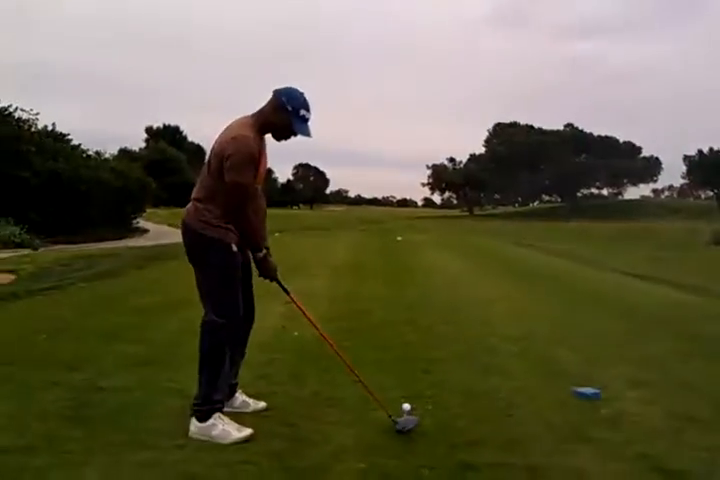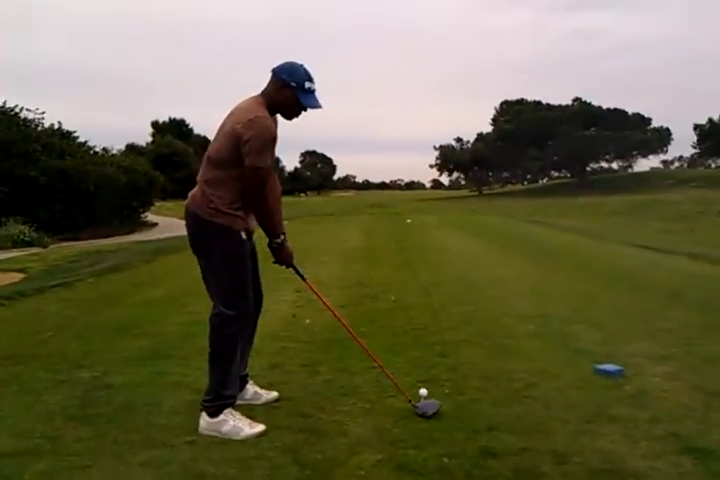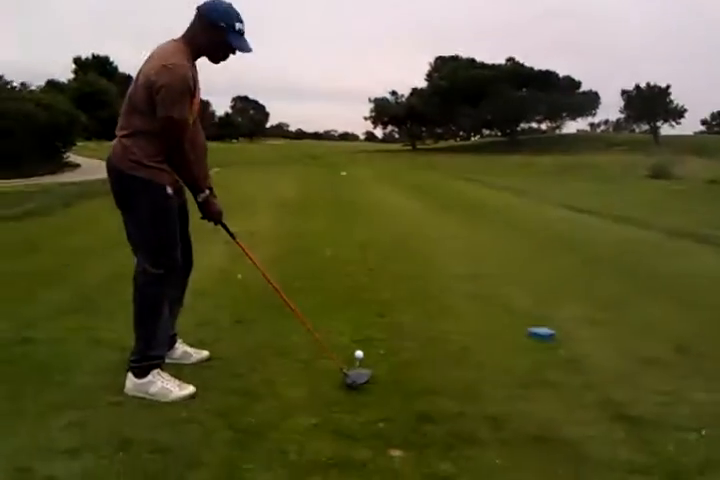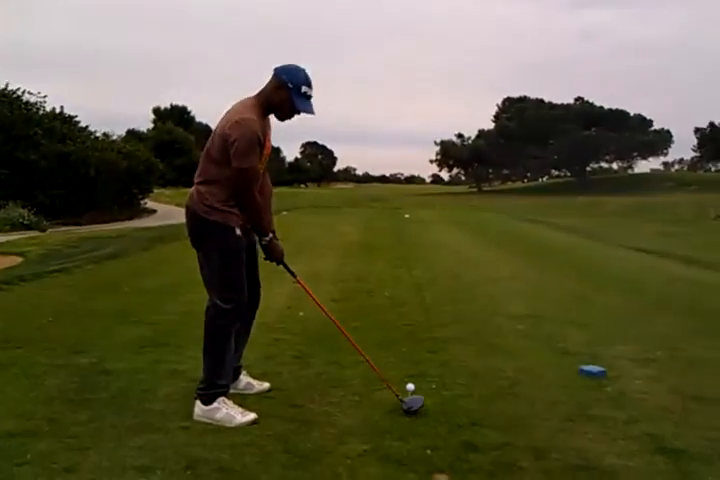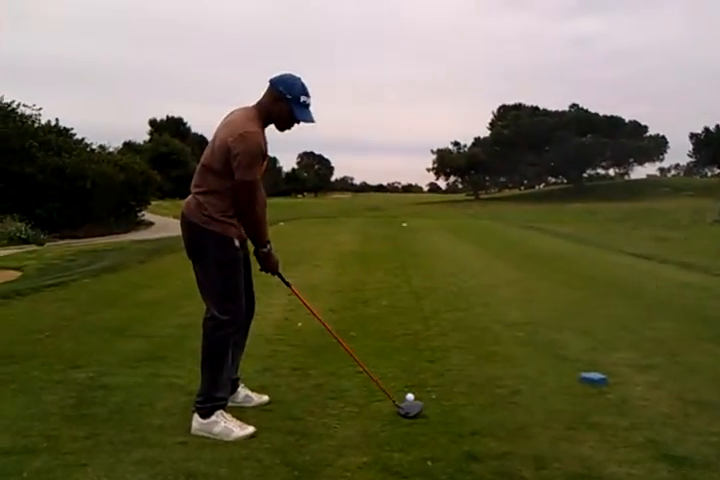
dt=1s
person 1, frame 1
left shoulder: (253, 135)
right shoulder: (243, 142)
right elbow: (239, 208)
left wrist: (259, 249)
right wrist: (261, 253)
left hip: (226, 233)
right hip: (210, 234)
left knee: (241, 315)
right knee: (223, 318)
left ankle: (225, 392)
right ankle: (205, 415)
person 1, frame 2
left shoulder: (254, 112)
right shoulder: (259, 124)
left elbow: (264, 182)
right elbow: (257, 192)
left wrist: (277, 234)
right wrist: (278, 240)
left hip: (227, 218)
right hip: (215, 221)
left knee: (248, 303)
right knee: (232, 310)
left ankle: (236, 383)
right ankle: (216, 410)
person 1, frame 3
left shoulder: (181, 59)
right shoulder: (175, 71)
left elbow: (190, 132)
right elbow: (176, 146)
left wrist: (205, 187)
right wrist: (203, 195)
left hip: (158, 173)
right hip: (140, 175)
left knee: (178, 262)
right knee: (158, 268)
left ankle: (164, 342)
right ankle: (142, 372)
person 1, frame 4
left shoulder: (260, 118)
right shoulder: (246, 126)
left elbow: (261, 180)
right elbow: (246, 193)
left wrist: (269, 231)
right wrist: (267, 238)
left hip: (234, 218)
right hip: (214, 218)
left knee: (247, 299)
right knee: (227, 303)
left ankle: (230, 373)
right ankle: (210, 398)
person 1, frame 5
left shoulder: (247, 120)
right shoulder: (249, 137)
left elbow: (254, 193)
right elbow: (247, 204)
left wrist: (263, 243)
right wrist: (263, 249)
left hip: (222, 226)
right hip: (210, 228)
left knee: (242, 309)
right knee: (225, 315)
left ankle: (228, 386)
right ankle: (208, 413)
